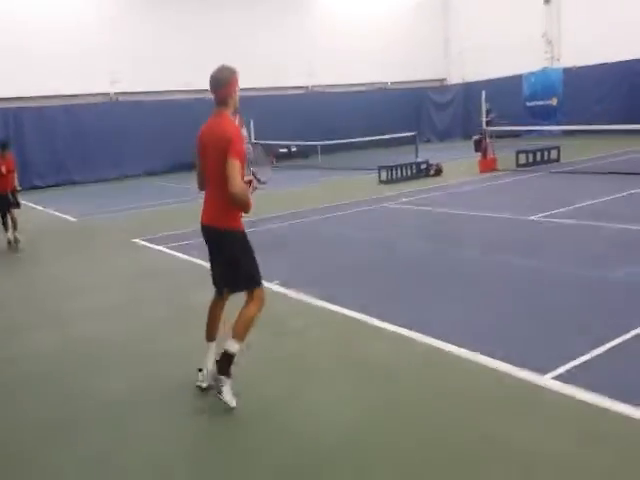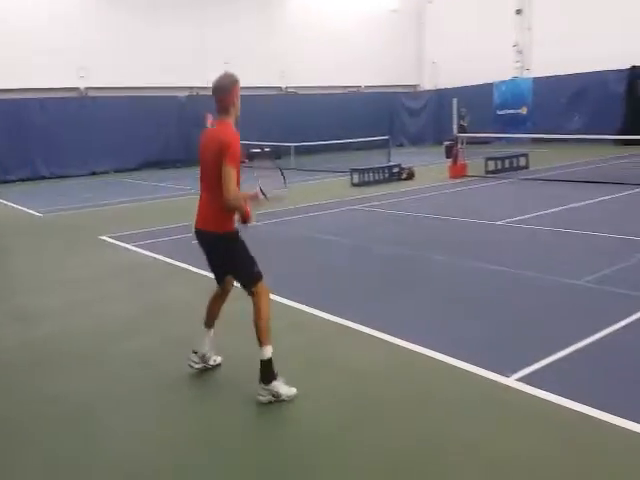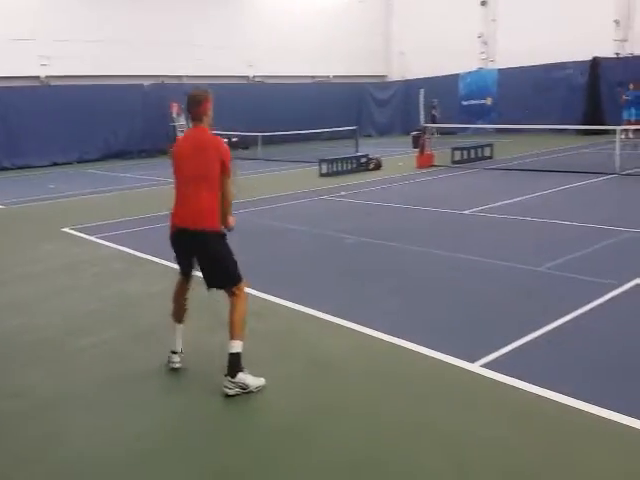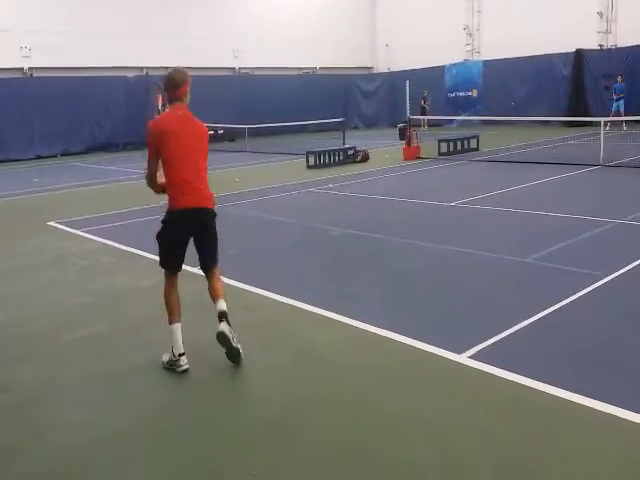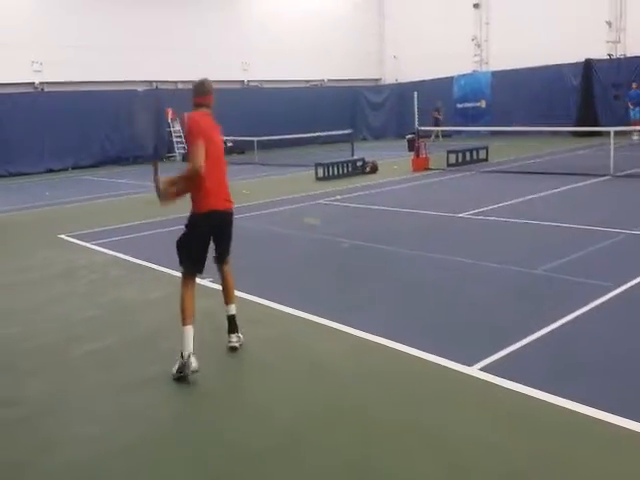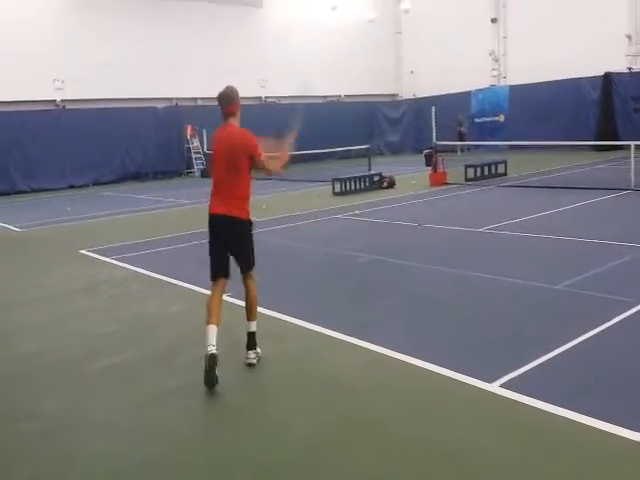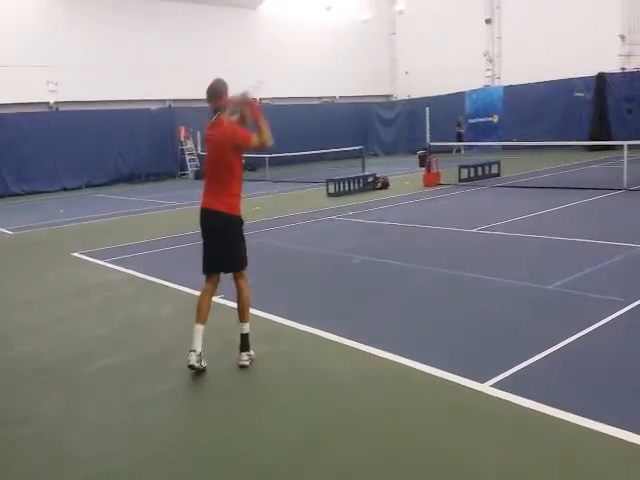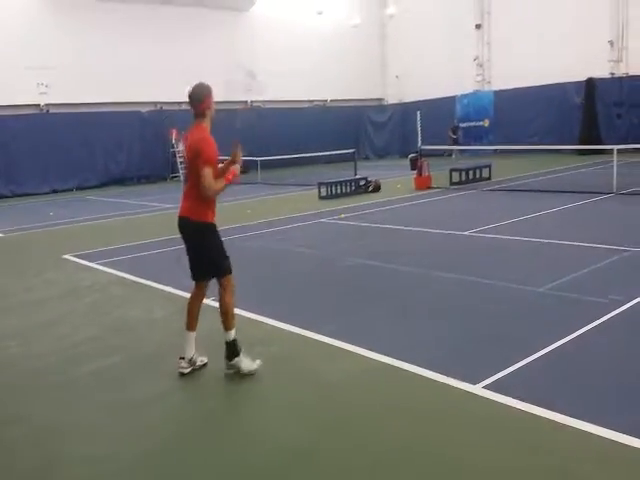
dt=0.3s
person 1, frame 1
left shoulder: (205, 130)
right shoulder: (233, 132)
right elbow: (235, 189)
left wrist: (239, 185)
right wrist: (247, 201)
left hip: (210, 223)
right hip: (227, 226)
left knee: (222, 292)
right knee: (256, 296)
left ankle: (208, 368)
right ankle: (222, 366)
person 1, frame 2
left shoulder: (208, 135)
right shoulder: (230, 138)
right elbow: (229, 197)
left wrist: (241, 198)
right wrist: (245, 210)
left hip: (204, 227)
right hip: (220, 230)
left knee: (225, 285)
right knee: (259, 291)
left ankle: (202, 353)
right ankle: (267, 379)
person 1, frame 3
left shoulder: (178, 146)
right shoulder: (220, 146)
right elbow: (226, 197)
right wrist: (226, 218)
left hip: (179, 227)
right hip: (208, 229)
left knee: (184, 279)
right knee: (238, 293)
left ankle: (176, 351)
right ankle: (234, 372)
person 1, frame 4
left shoulder: (157, 125)
right shoulder: (200, 127)
left elbow: (152, 178)
left hip: (179, 209)
right hip: (205, 206)
left knee: (170, 276)
right knee: (212, 271)
left ankle: (178, 353)
right ankle: (223, 323)
person 1, frame 5
left shoulder: (193, 122)
right shoulder: (215, 128)
left elbow: (198, 167)
left wrist: (166, 183)
right wrist: (174, 189)
left hip: (204, 211)
right hip: (225, 209)
left knee: (188, 280)
right knee: (224, 263)
left ankle: (188, 356)
right ankle: (233, 330)
person 1, frame 6
left shoulder: (218, 136)
right shoulder: (245, 137)
right elbow: (271, 167)
left wrist: (271, 148)
right wrist: (285, 150)
left hip: (217, 216)
right hip: (239, 217)
left knee: (218, 285)
right knee: (248, 277)
left ankle: (212, 346)
right ankle: (252, 347)
person 1, frame 7
left shoulder: (212, 128)
right shoulder: (234, 132)
right elbow: (266, 142)
left wrist: (243, 112)
right wrist: (254, 109)
left hip: (209, 212)
right hip: (227, 215)
left knee: (211, 281)
right knee: (240, 277)
left ankle: (195, 351)
right ankle: (244, 348)
person 1, frame 8
left shoulder: (193, 136)
right shoulder: (205, 140)
right elbow: (209, 191)
left wrist: (229, 164)
right wrist: (231, 173)
left hip: (188, 219)
right hip: (200, 222)
left knee: (201, 284)
right knee: (226, 284)
left ankle: (188, 356)
right ankle: (233, 355)
